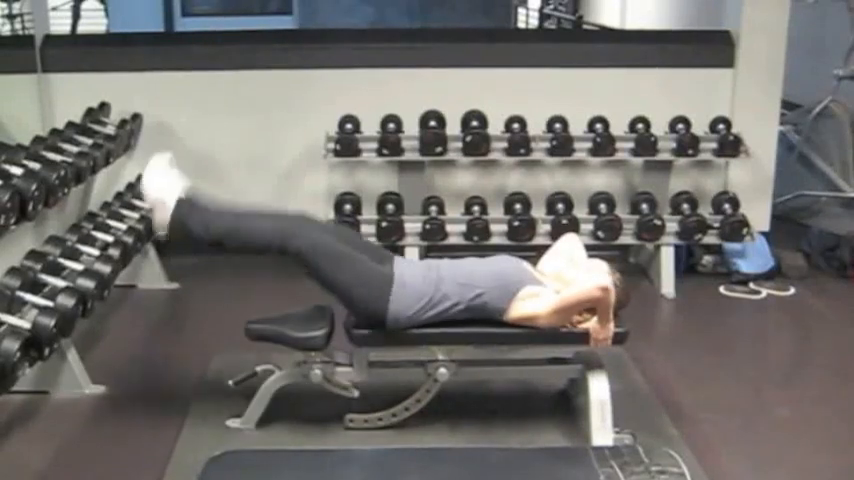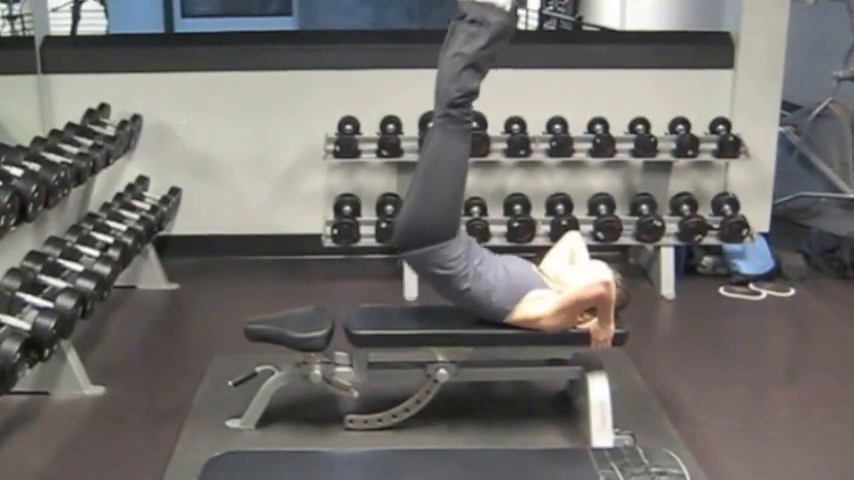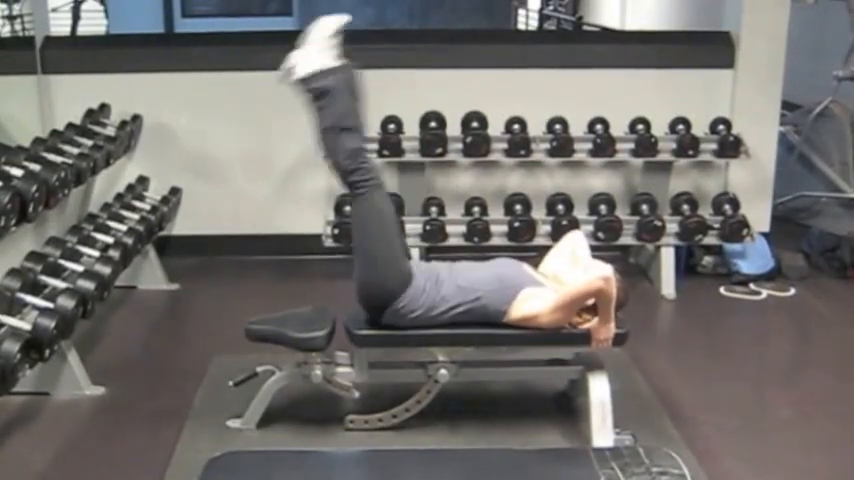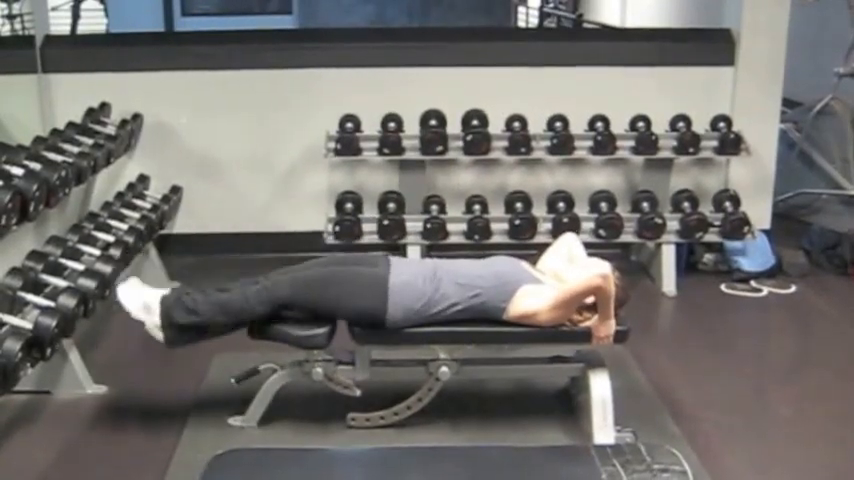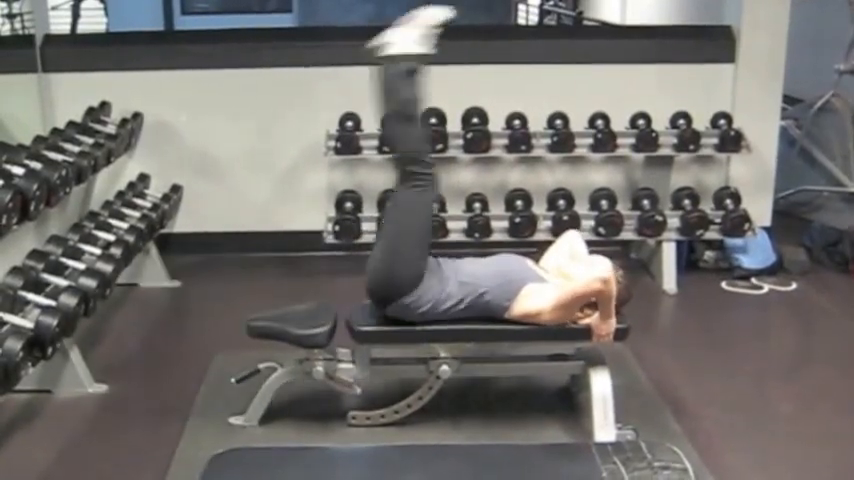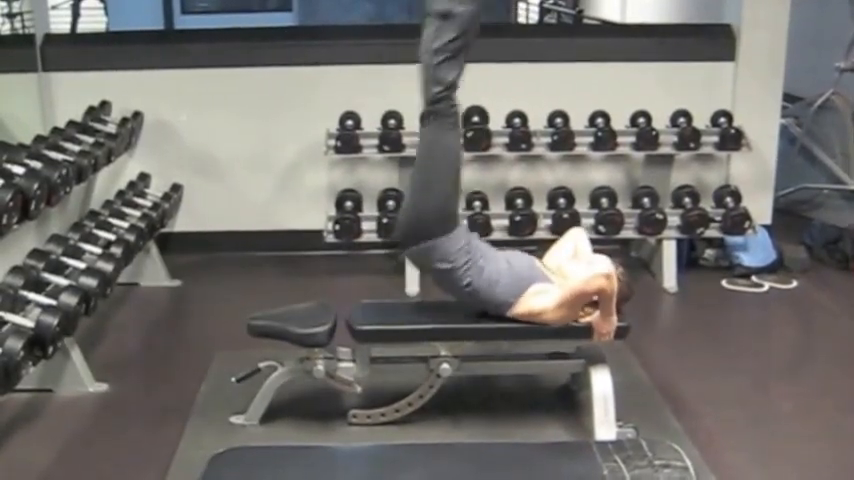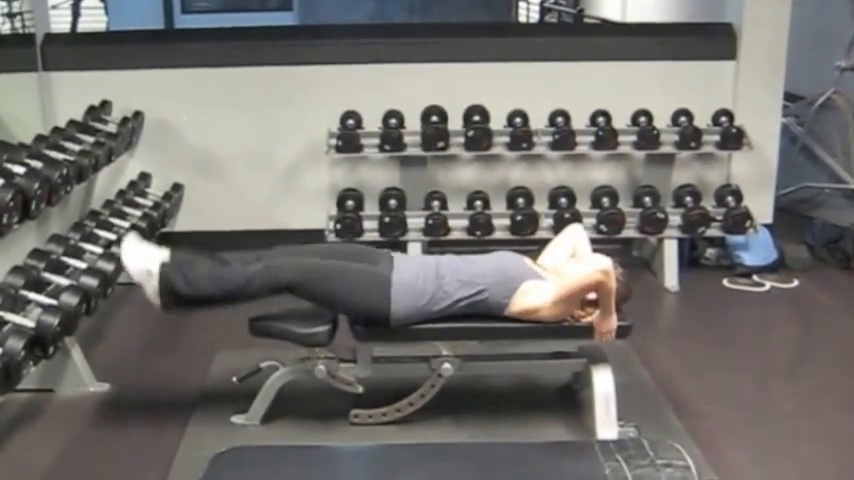
dt=0.7s
person 1, frame 1
left shoulder: (546, 307)
right shoulder: (543, 278)
left elbow: (602, 285)
right elbow: (570, 240)
left wrist: (604, 323)
left hip: (396, 300)
right hip: (404, 273)
left knee: (298, 237)
right knee: (309, 232)
left ankle: (181, 213)
right ankle: (183, 210)
person 1, frame 2
left shoulder: (551, 313)
right shoulder: (548, 286)
left elbow: (602, 283)
right elbow: (573, 237)
left hip: (430, 244)
right hip: (435, 246)
person 1, frame 3
left shoulder: (547, 309)
right shoulder: (541, 286)
left elbow: (602, 277)
right elbow: (575, 236)
left wrist: (605, 324)
left hip: (396, 297)
right hip: (404, 286)
left knee: (363, 180)
left ankle: (321, 73)
person 1, frame 4
left shoulder: (545, 307)
right shoulder: (543, 282)
left elbow: (598, 275)
right elbow: (568, 239)
left wrist: (605, 321)
left hip: (398, 299)
right hip: (402, 273)
left knee: (281, 289)
right knee: (291, 273)
left ankle: (170, 315)
right ankle: (173, 309)
person 1, frame 5
left shoulder: (547, 306)
right shoulder: (553, 275)
left elbow: (597, 277)
right elbow: (572, 235)
left wrist: (605, 318)
left hip: (406, 291)
right hip: (420, 282)
left knee: (418, 174)
left ankle: (401, 55)
right ankle: (401, 56)
person 1, frame 6
left shoulder: (554, 306)
right shoulder: (552, 279)
left elbow: (603, 276)
right elbow: (576, 232)
left wrist: (606, 318)
left hip: (436, 245)
right hip: (443, 245)
person 1, frame 7
left shoulder: (547, 303)
right shoulder: (545, 276)
left elbow: (600, 272)
right elbow: (574, 230)
left wrist: (606, 317)
right wrist: (590, 261)
left hip: (400, 297)
right hip: (405, 271)
left knee: (284, 272)
right knee: (296, 255)
left ankle: (166, 278)
right ankle: (171, 271)
